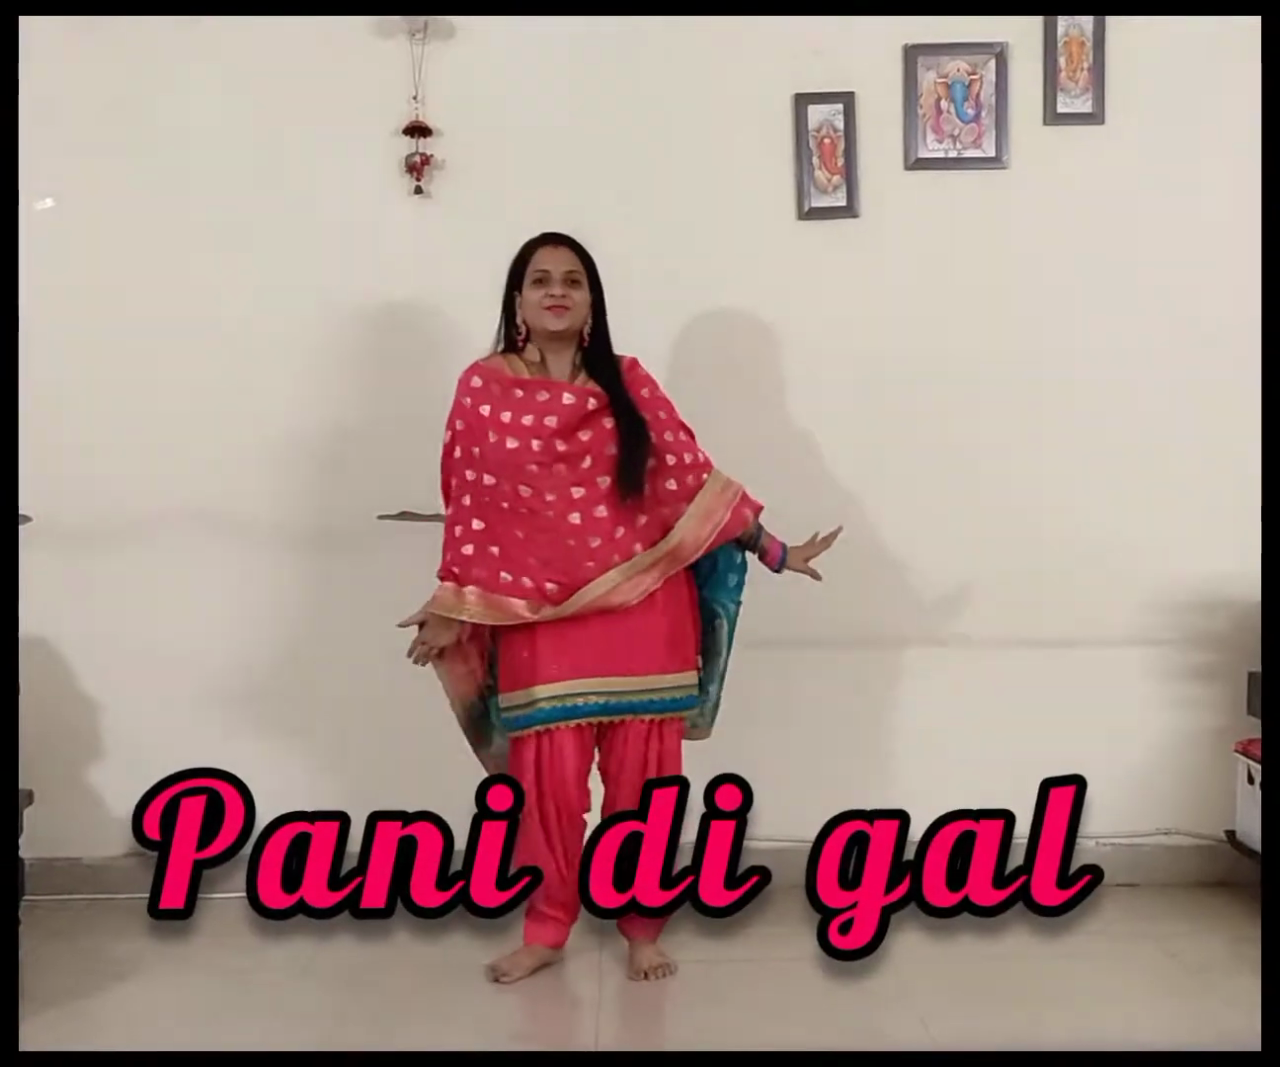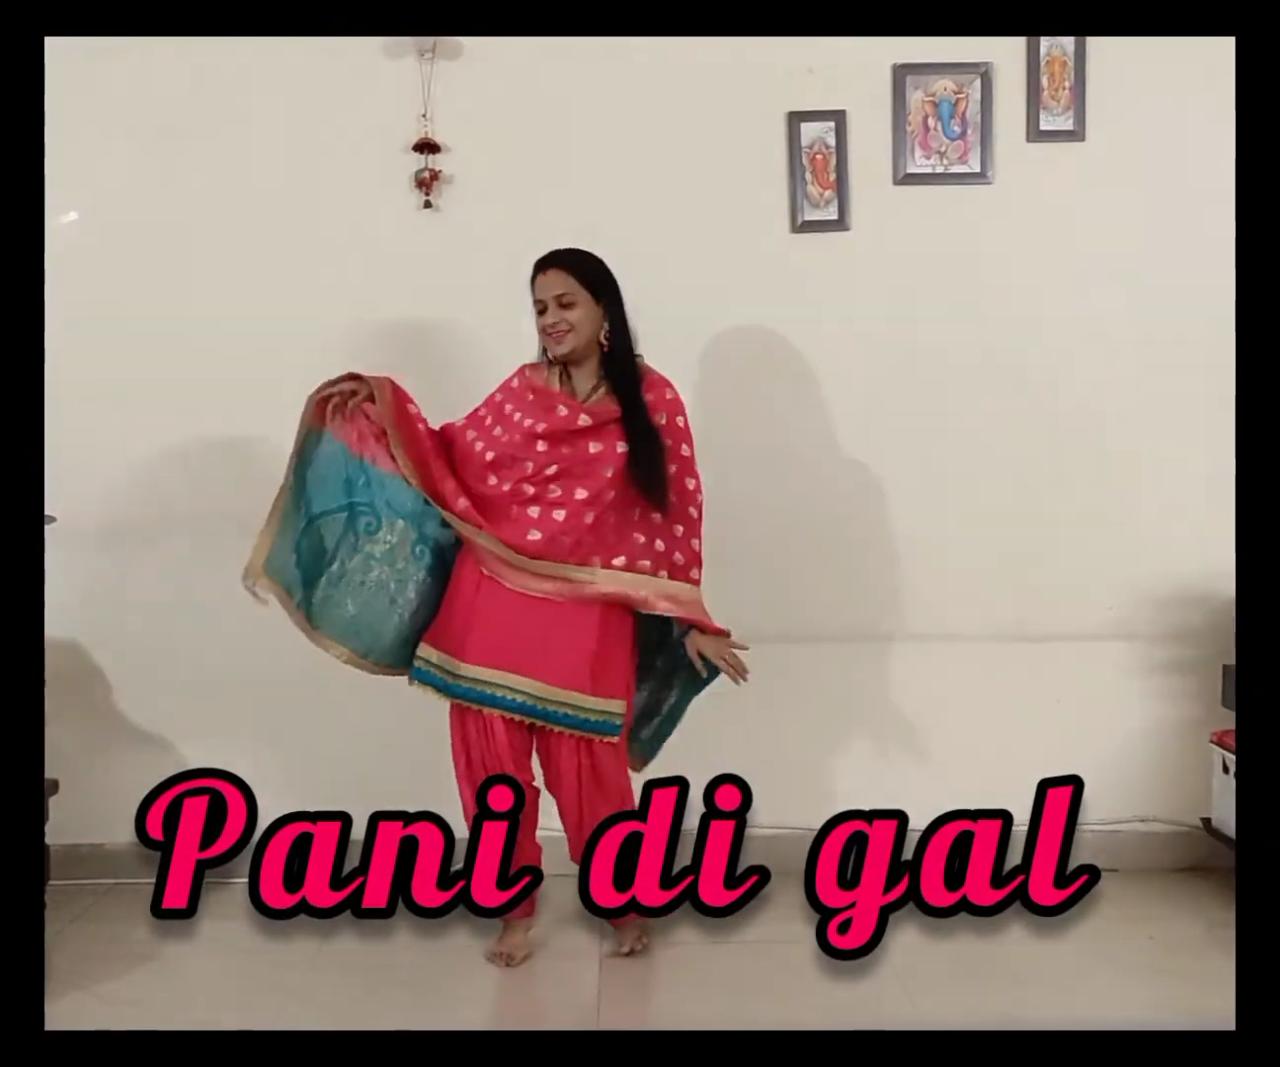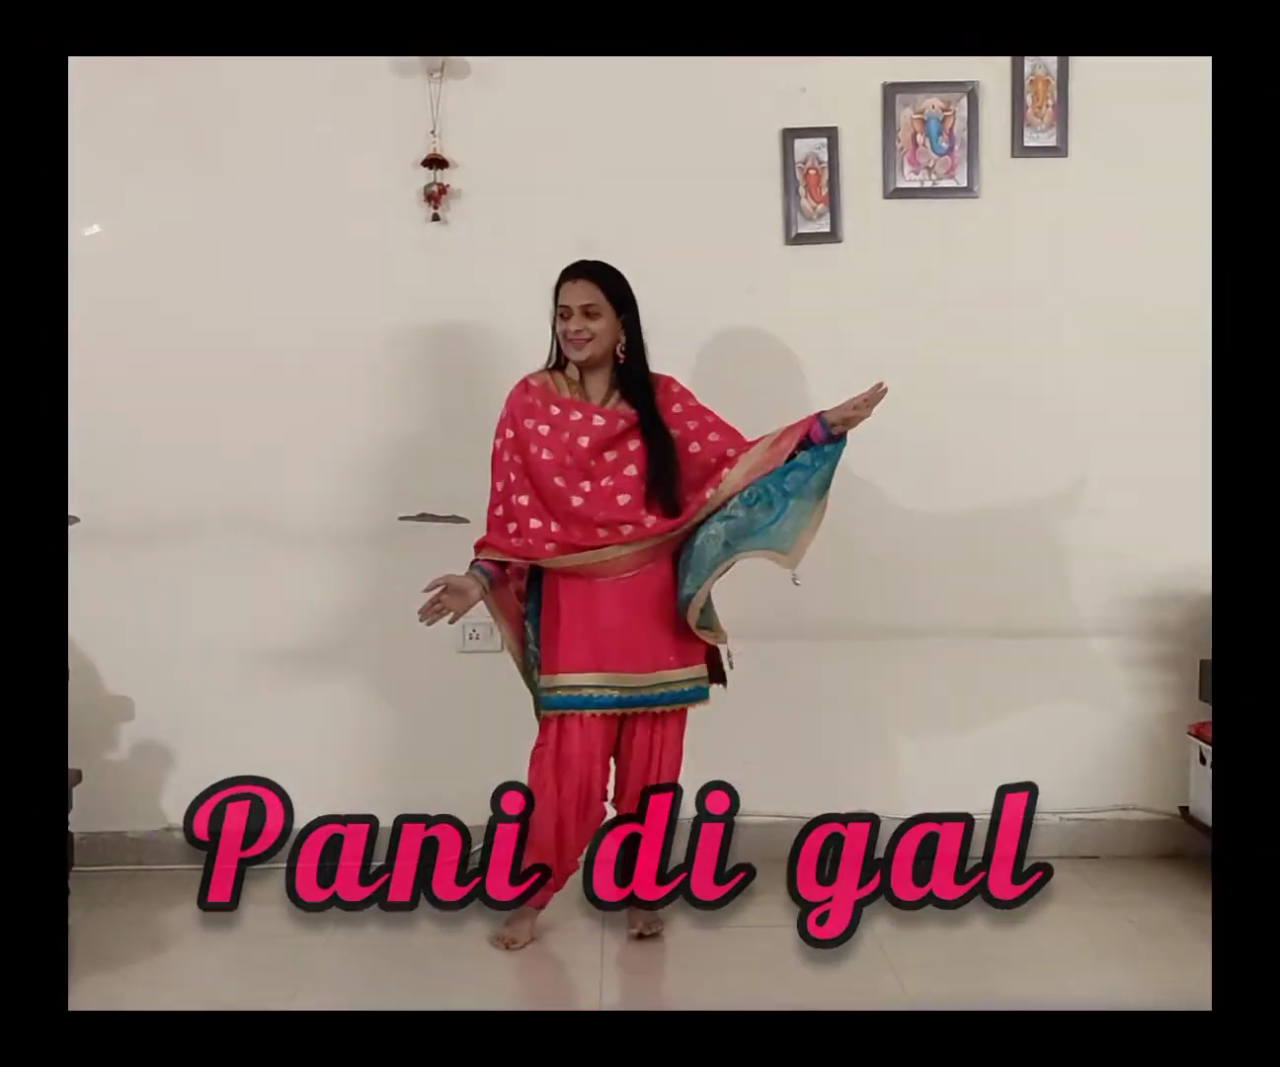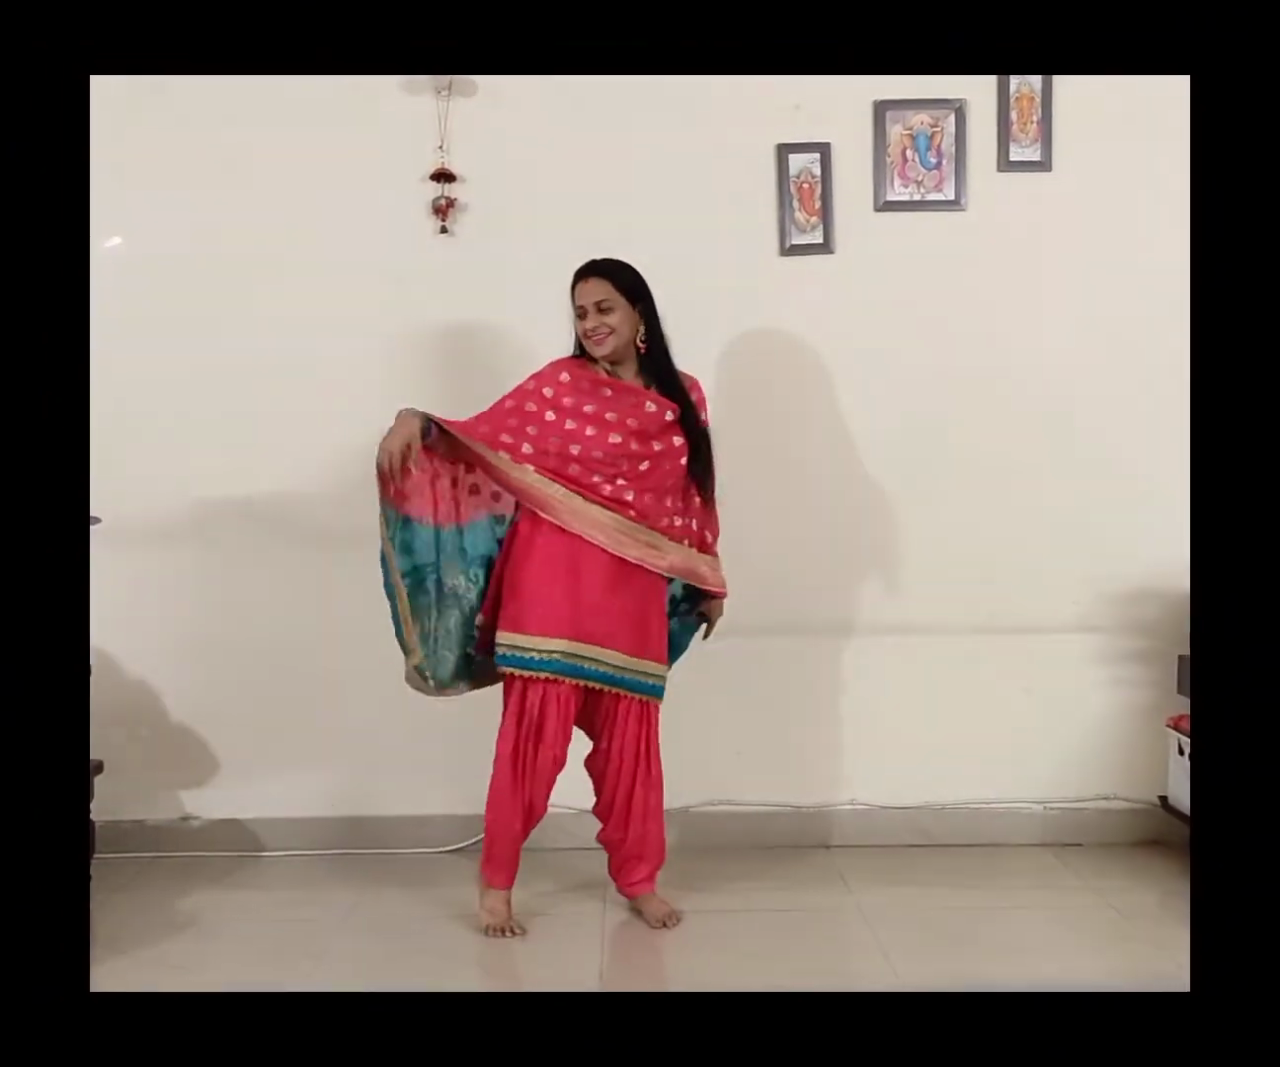
dt=1s
person 1, frame 1
left shoulder: (627, 382)
right shoulder: (482, 387)
left elbow: (693, 481)
right elbow: (469, 506)
left wrist: (776, 552)
right wrist: (453, 611)
left hip: (641, 610)
right hip: (540, 617)
left knee: (643, 773)
right knee: (546, 778)
left ankle: (642, 924)
right ankle: (545, 931)
person 1, frame 2
left shoulder: (653, 399)
right shoulder: (521, 390)
left elbow: (674, 517)
right elbow: (453, 461)
left wrist: (692, 625)
right wrist: (382, 404)
left hip: (587, 611)
right hip: (493, 600)
left knee: (589, 768)
right knee: (489, 763)
right ankle: (516, 909)
person 1, frame 3
left shoulder: (662, 398)
right shoulder: (531, 399)
left elbow: (735, 463)
right elbow: (515, 508)
left wrist: (826, 425)
right wrist: (481, 577)
left hip: (655, 601)
right hip: (576, 606)
left knee: (652, 756)
right knee: (569, 755)
right ankle: (532, 896)
person 1, frame 4
left shoulder: (683, 395)
right shoulder: (559, 383)
left elbow: (693, 495)
right elbow: (481, 442)
left wrist: (708, 581)
right wrist: (415, 421)
left hip: (633, 592)
right hip: (553, 582)
left knee: (630, 739)
right knee: (534, 735)
left ankle: (639, 879)
right ankle: (496, 882)
